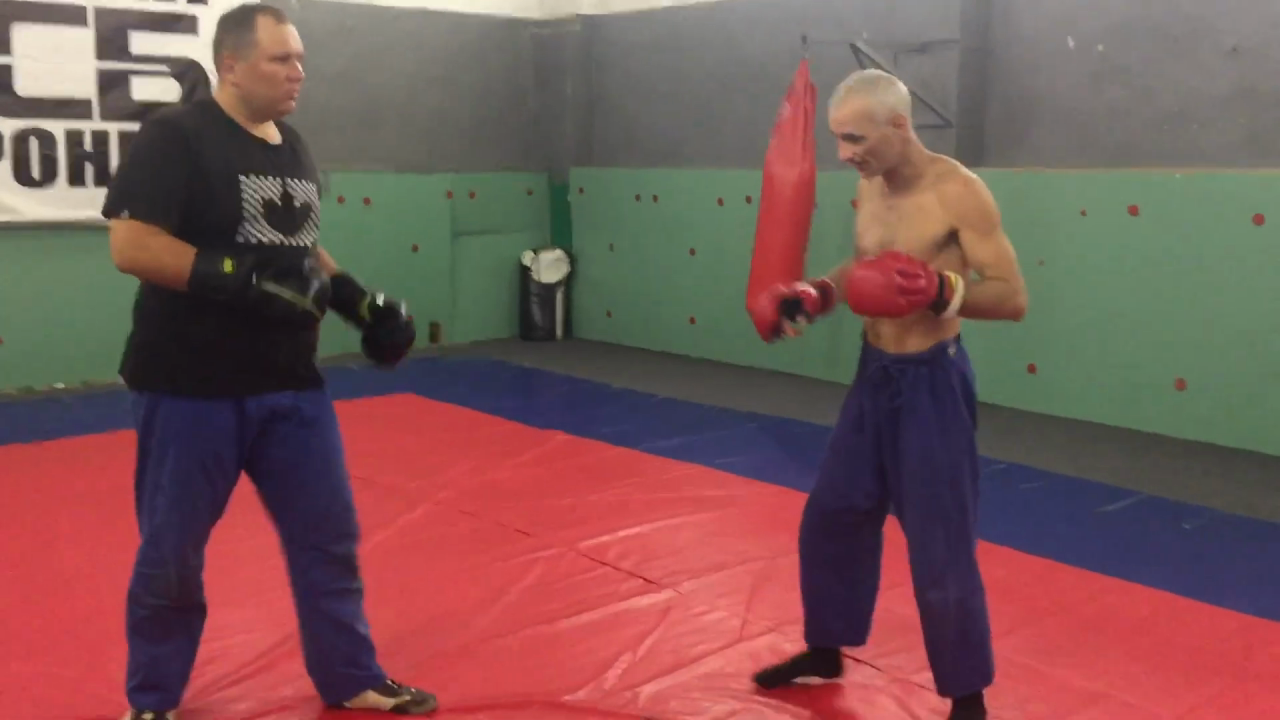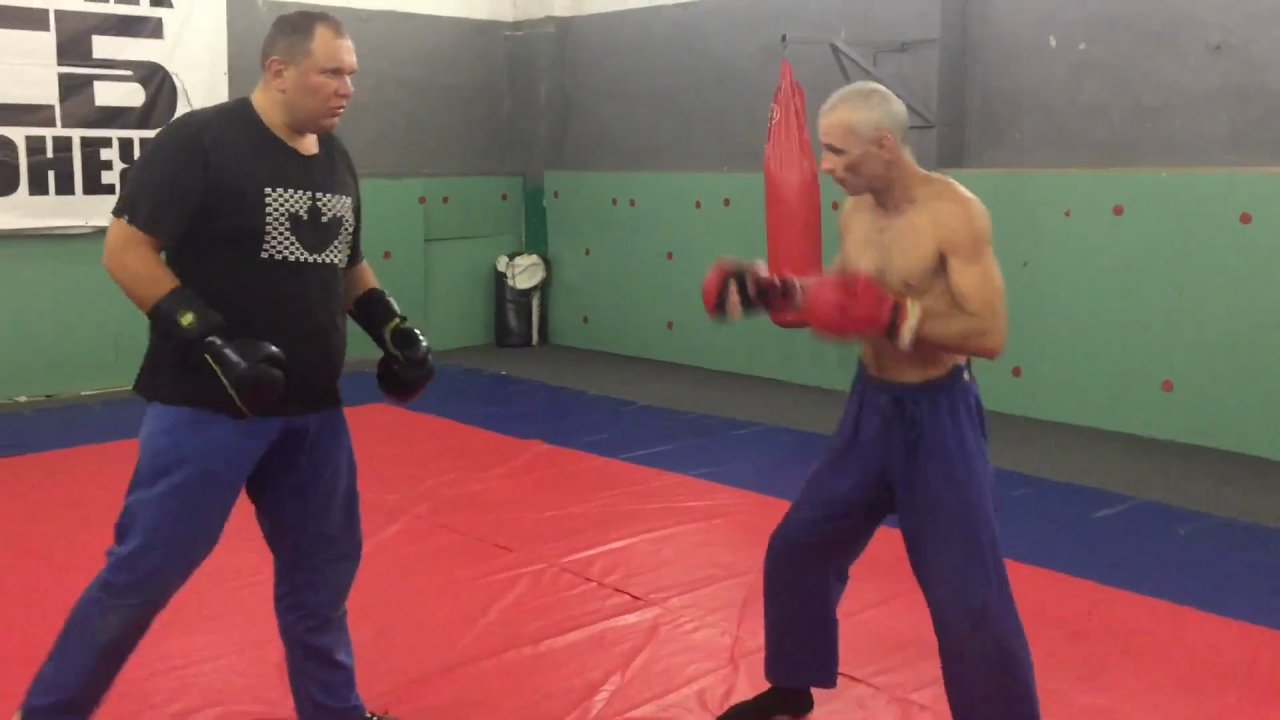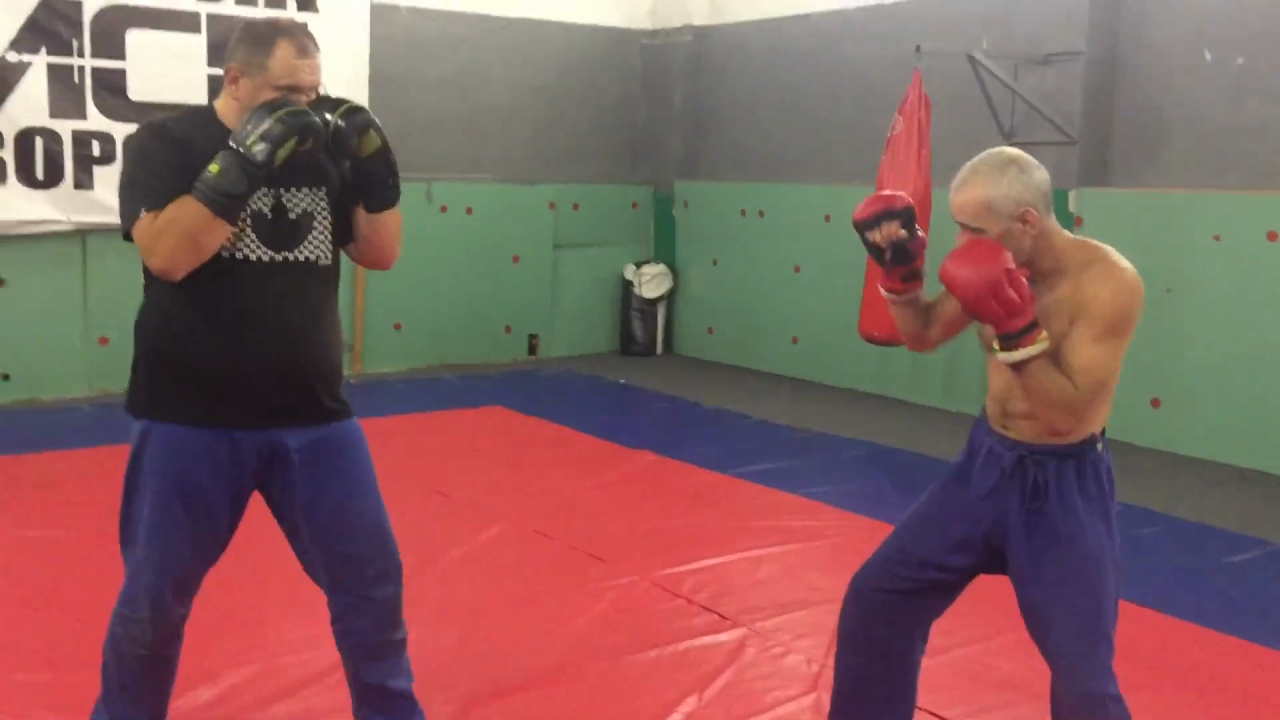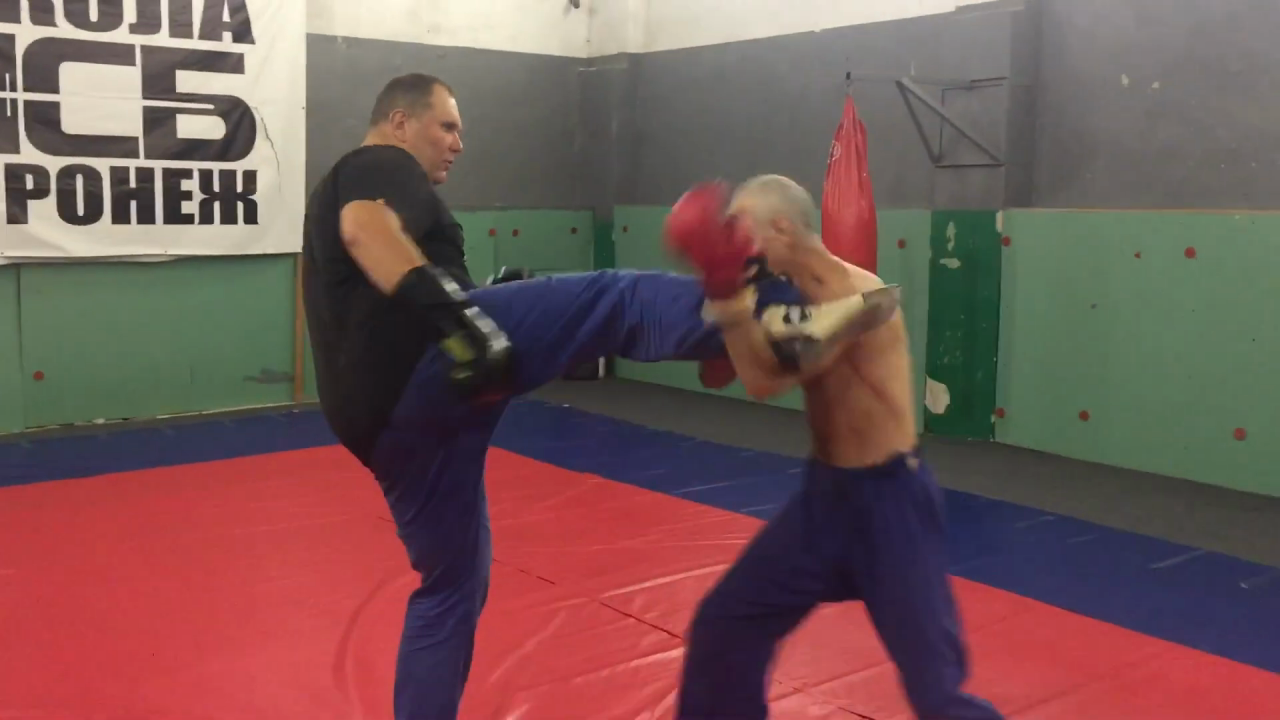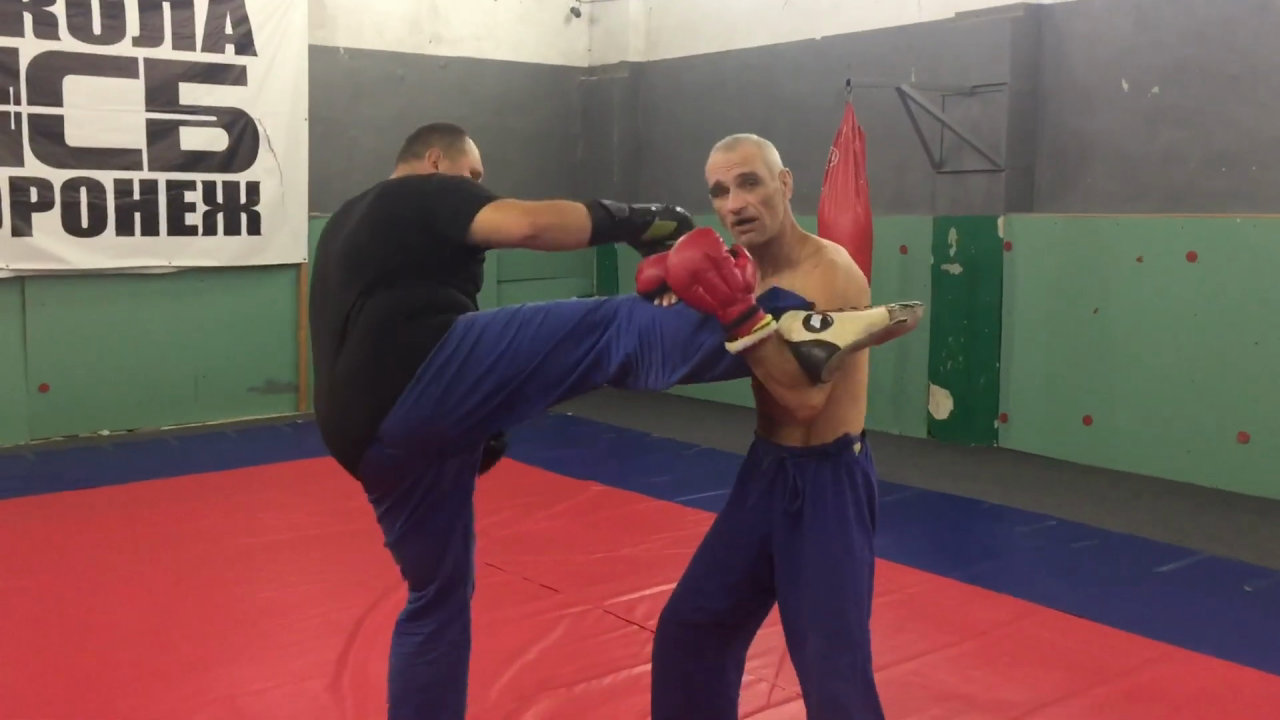
dt=1s
person 1, frame 1
left shoulder: (292, 148)
right shoulder: (173, 135)
right elbow: (131, 246)
left wrist: (357, 298)
right wrist: (247, 281)
left hip: (290, 385)
right hip: (191, 389)
left knee: (326, 534)
right knee: (171, 551)
person 1, frame 2
left shoulder: (335, 158)
right shoulder: (199, 141)
right elbow: (125, 252)
left wrist: (389, 325)
right wrist: (204, 340)
left hip: (306, 404)
right hip: (203, 402)
left knee: (323, 561)
right knee: (146, 569)
person 1, frame 3
left shoulder: (321, 152)
right shoulder: (165, 144)
left elbow: (381, 254)
right elbow: (166, 256)
left wrist: (374, 164)
right wrist: (245, 162)
left hip: (312, 413)
right hip: (191, 417)
left knee: (368, 572)
right knee: (156, 591)
person 1, frame 4
left shoulder: (346, 189)
right shoulder: (377, 166)
right elbow: (368, 229)
left wrist: (476, 300)
right wrist: (454, 316)
left hip: (382, 418)
right hip: (420, 364)
left knee: (452, 584)
right knee: (605, 299)
right ankle: (779, 324)
person 1, frame 5
left shoulder: (348, 225)
right shoulder: (426, 193)
right elbow: (529, 222)
right wrist: (641, 220)
left hip: (372, 428)
right hip: (427, 373)
left knee: (439, 596)
right knee: (616, 329)
person 2, frame 1
left shoulder: (959, 193)
right shoulder: (868, 189)
left elbow: (1013, 298)
left wrist: (936, 291)
right wrist: (816, 294)
left hip: (931, 383)
right hip: (872, 374)
left knee: (940, 550)
right knee: (832, 516)
right ankle: (824, 649)
person 2, frame 2
left shoulder: (956, 213)
right shoulder: (854, 208)
left elbow: (988, 335)
left wrist: (889, 316)
right wrist: (773, 290)
left hip: (938, 414)
right hip: (868, 407)
left knee: (968, 596)
right knee: (797, 548)
person 2, frame 3
left shoulder: (1109, 283)
right shoulder: (996, 264)
left elbow: (1065, 416)
right elbow: (921, 335)
left wrist: (1017, 328)
right wrist: (898, 271)
left hip: (1063, 484)
right hip: (986, 462)
right knee: (878, 594)
person 2, frame 4
left shoulder: (850, 296)
right shoulder: (789, 289)
left elbow: (764, 381)
left wrist: (729, 296)
right wrist: (730, 299)
left hip: (887, 499)
right hip: (826, 492)
right knee: (727, 620)
person 2, frame 5
left shoulder: (831, 274)
right shoulder: (740, 269)
left elbow: (807, 397)
left wrist: (740, 312)
right wrist: (678, 304)
left hip: (826, 483)
right hip: (765, 473)
left knee: (833, 673)
right knee: (691, 626)
